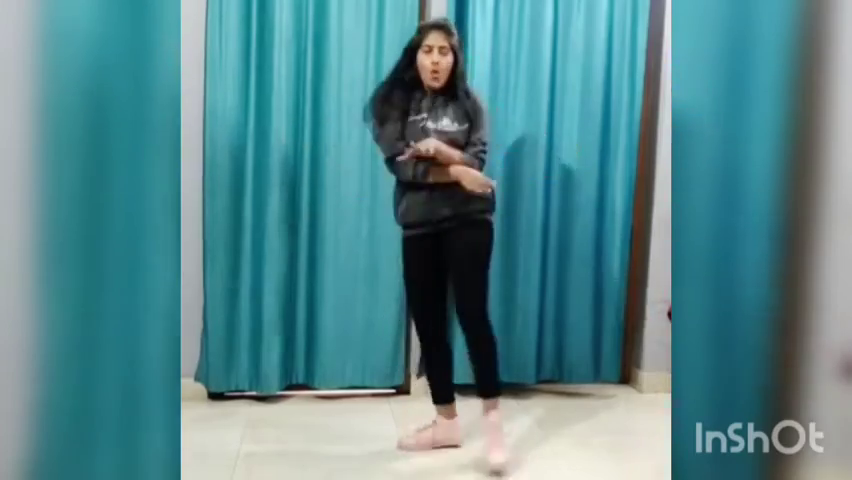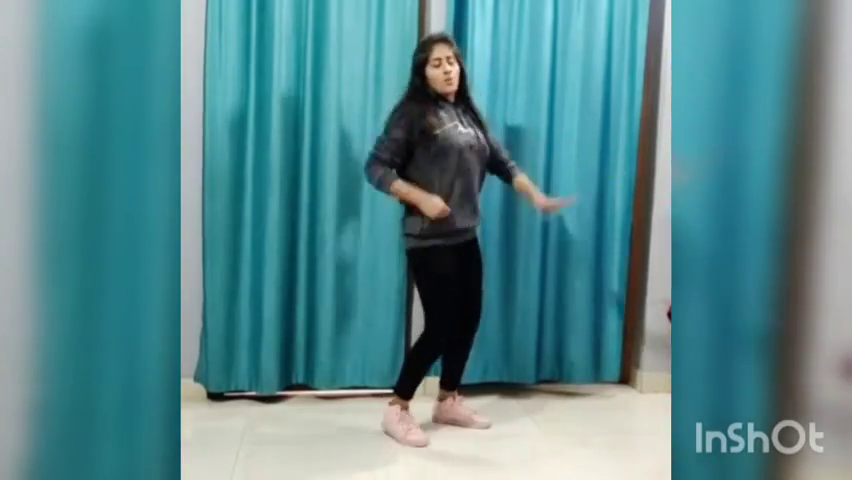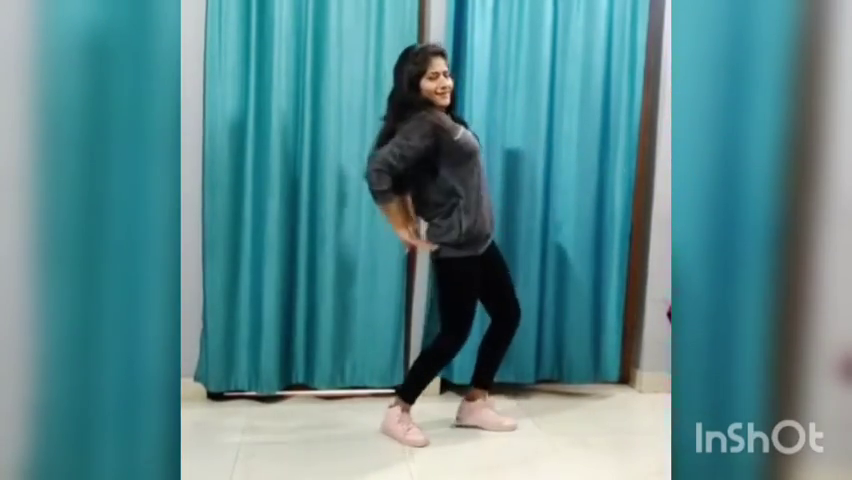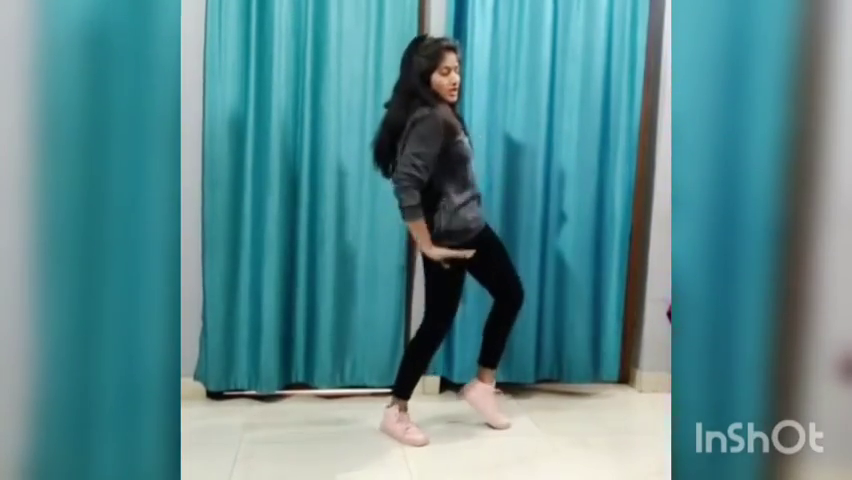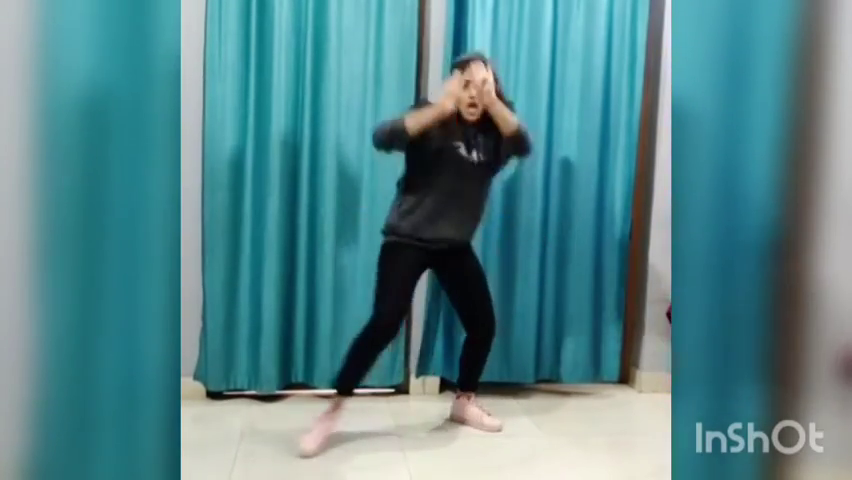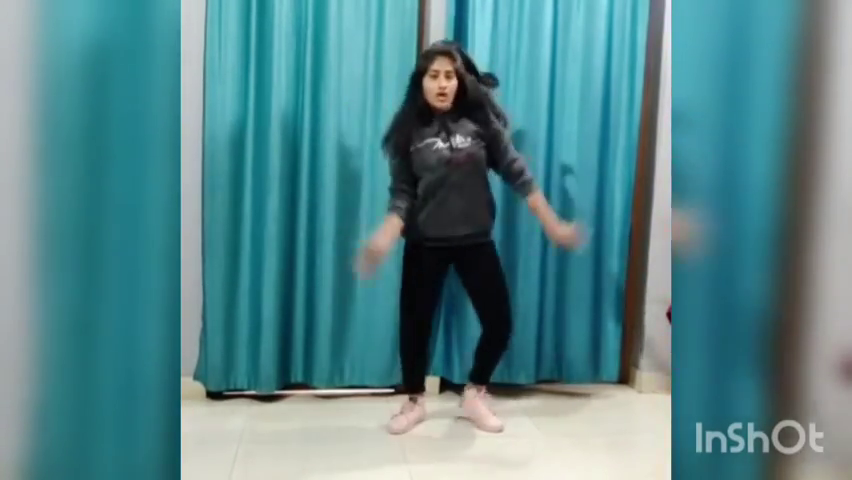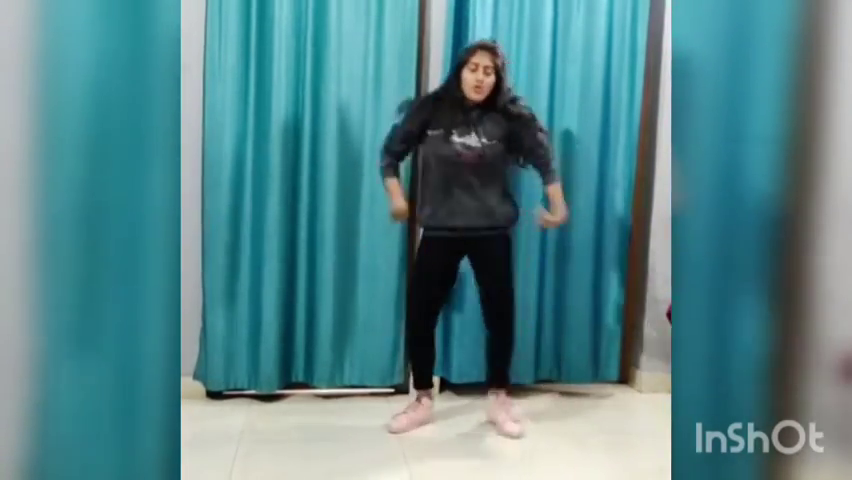
dt=0.7s
person 1, frame 1
left shoulder: (468, 103)
right shoulder: (391, 101)
left elbow: (477, 163)
right elbow: (400, 164)
left wrist: (442, 151)
right wrist: (455, 174)
left hip: (469, 221)
right hip: (419, 227)
left knee: (472, 313)
right knee: (427, 322)
left ankle: (492, 419)
right ankle: (445, 420)
person 1, frame 2
left shoulder: (471, 114)
right shoulder: (412, 114)
left elbow: (499, 161)
right elbow: (377, 168)
left wrist: (535, 194)
right wrist: (420, 197)
left hip: (465, 236)
right hip: (429, 238)
left knee: (467, 320)
right knee: (441, 325)
left ankle: (448, 400)
right ankle: (396, 411)
person 1, frame 3
left shoulder: (442, 122)
right shoulder: (422, 124)
left elbow: (403, 182)
right elbow: (379, 170)
left wrist: (412, 219)
right wrist: (403, 228)
left hip: (479, 240)
right hip: (455, 246)
left knee: (508, 314)
right knee: (455, 332)
left ankle: (475, 404)
right ankle: (398, 412)
person 1, frame 4
left shoulder: (443, 116)
right shoulder: (428, 120)
right elbow: (407, 185)
right wrist: (425, 244)
left hip: (472, 228)
right hip: (447, 237)
left knee: (511, 294)
right knee: (437, 322)
left ankle: (483, 385)
right ankle: (395, 412)
person 1, frame 5
left shoulder: (492, 134)
right shoulder: (428, 125)
left elbow: (523, 145)
right elbow: (383, 137)
left wrist: (492, 99)
right wrist: (441, 107)
left hip: (455, 246)
right hip: (406, 241)
left knee: (484, 324)
right knee: (385, 324)
left ankle: (465, 402)
right ankle: (333, 412)
person 1, frame 6
left shoulder: (482, 120)
right shoulder: (408, 128)
left elbow: (515, 173)
right elbow: (402, 193)
left wrist: (550, 222)
right wrist: (385, 235)
left hip: (474, 240)
right hip: (424, 239)
left knee: (498, 322)
right knee: (414, 322)
left ankle: (475, 394)
right ankle: (414, 402)
person 1, frame 7
left shoulder: (510, 119)
right shoulder: (431, 112)
left elbow: (543, 158)
right elbow: (390, 153)
left wrist: (557, 204)
right wrist: (395, 195)
left hip: (491, 233)
right hip: (440, 233)
left knee: (499, 315)
right knee: (420, 317)
left ankle: (499, 400)
right ankle: (422, 401)
